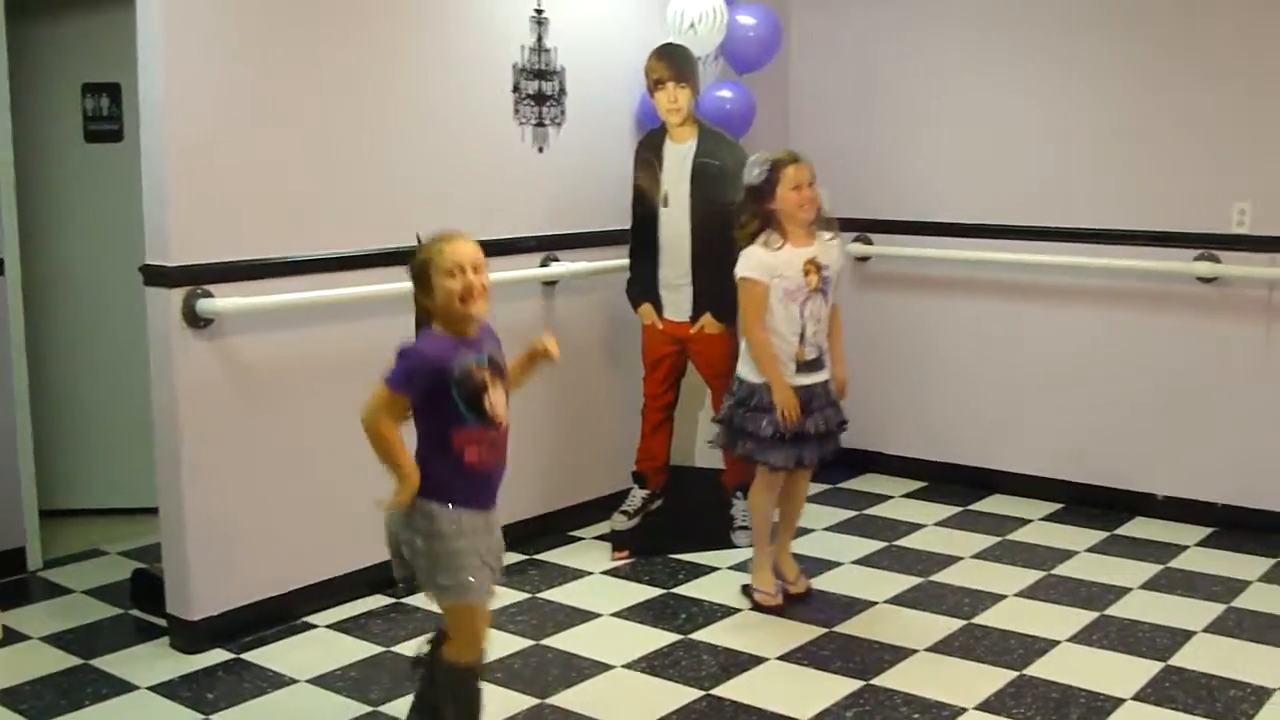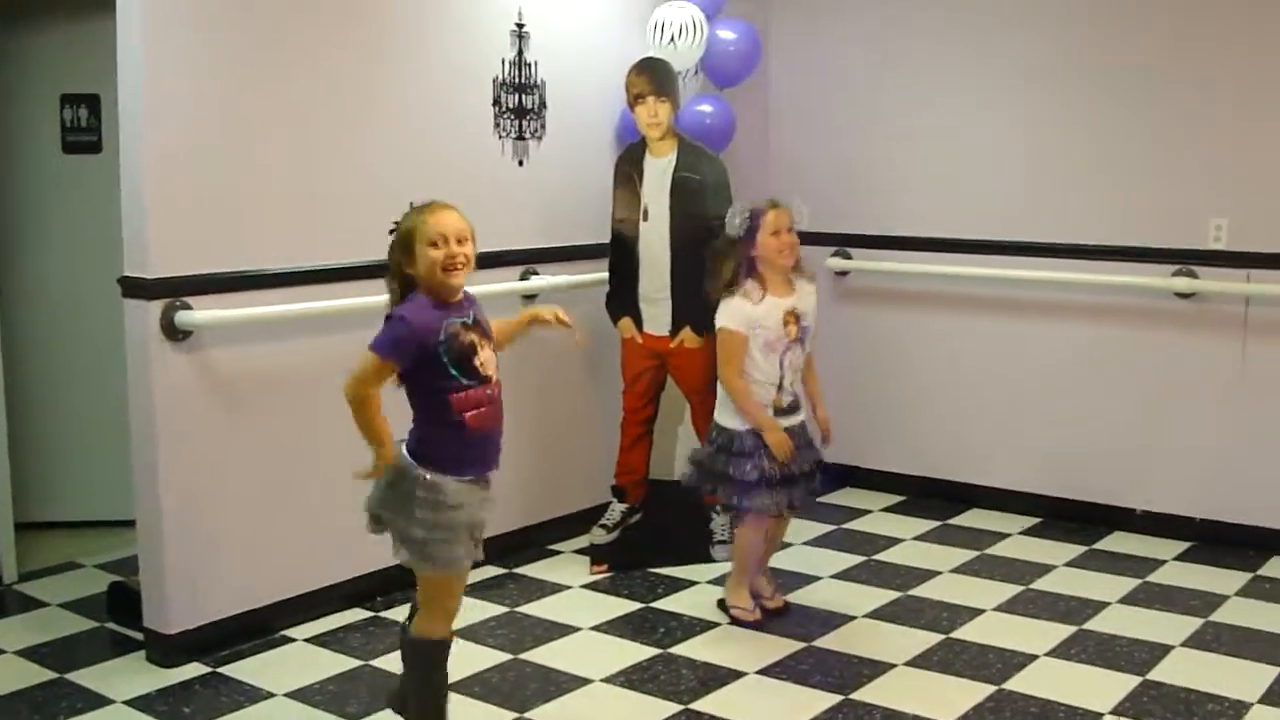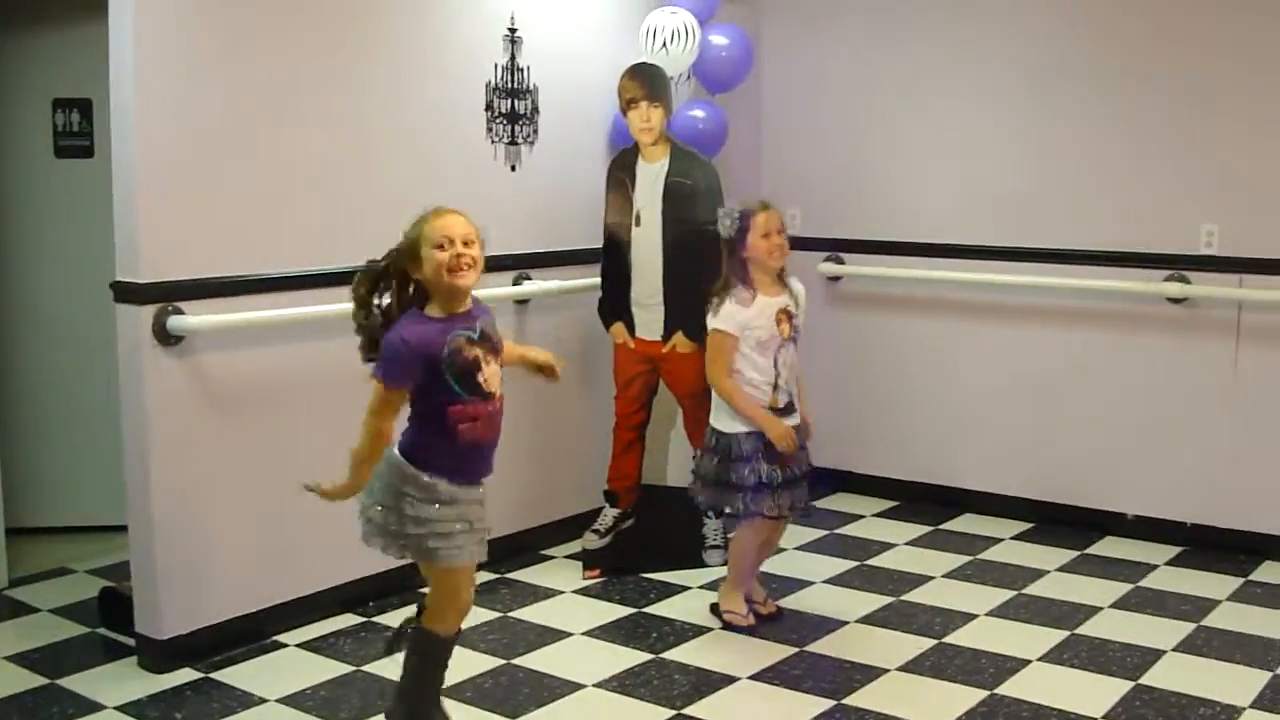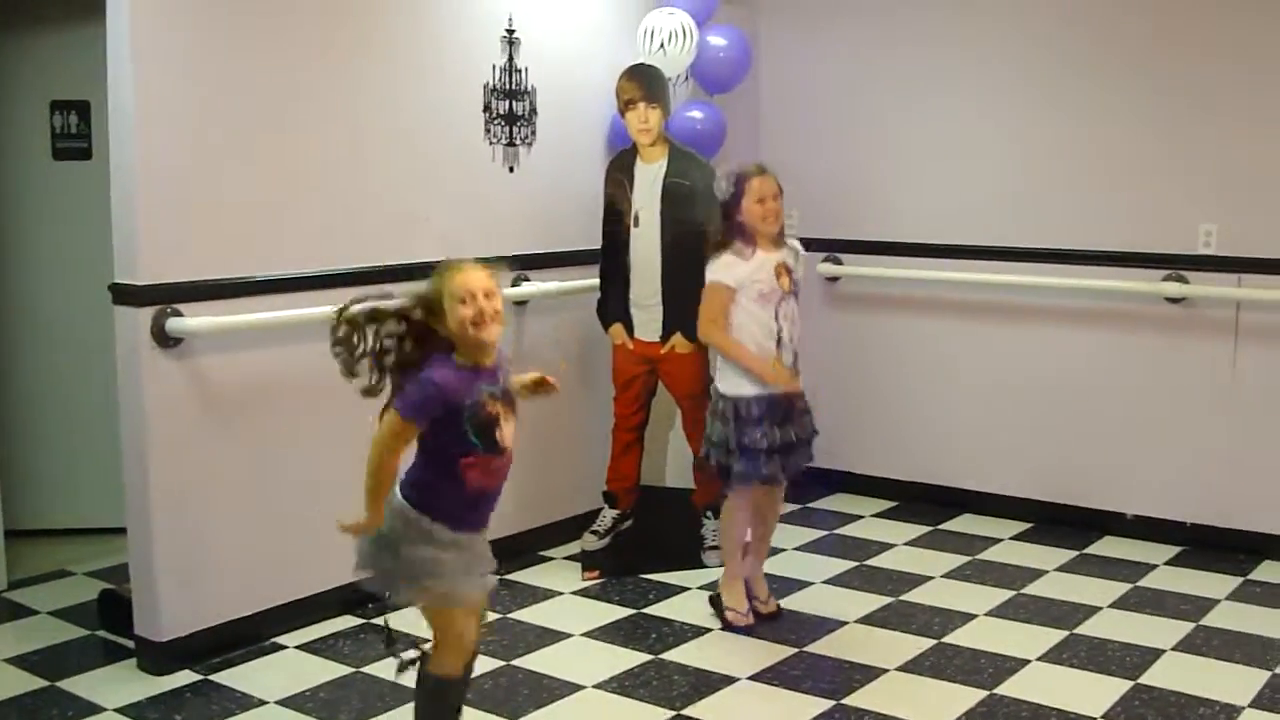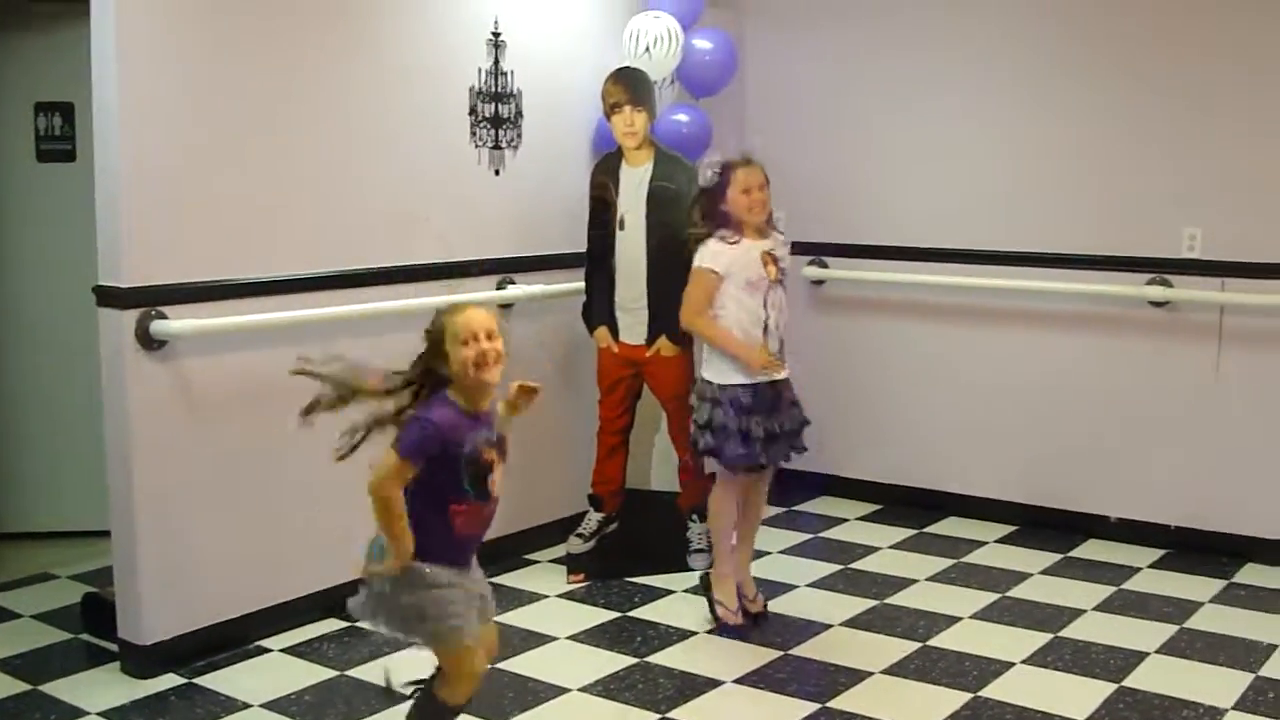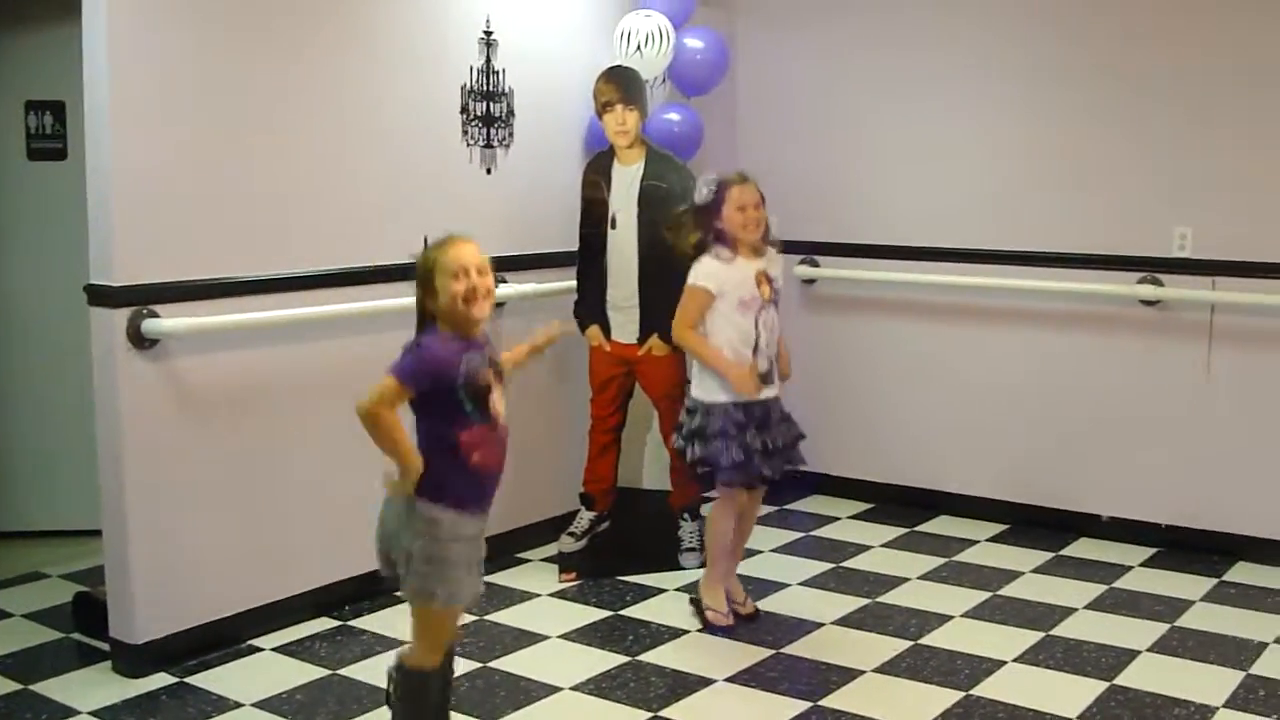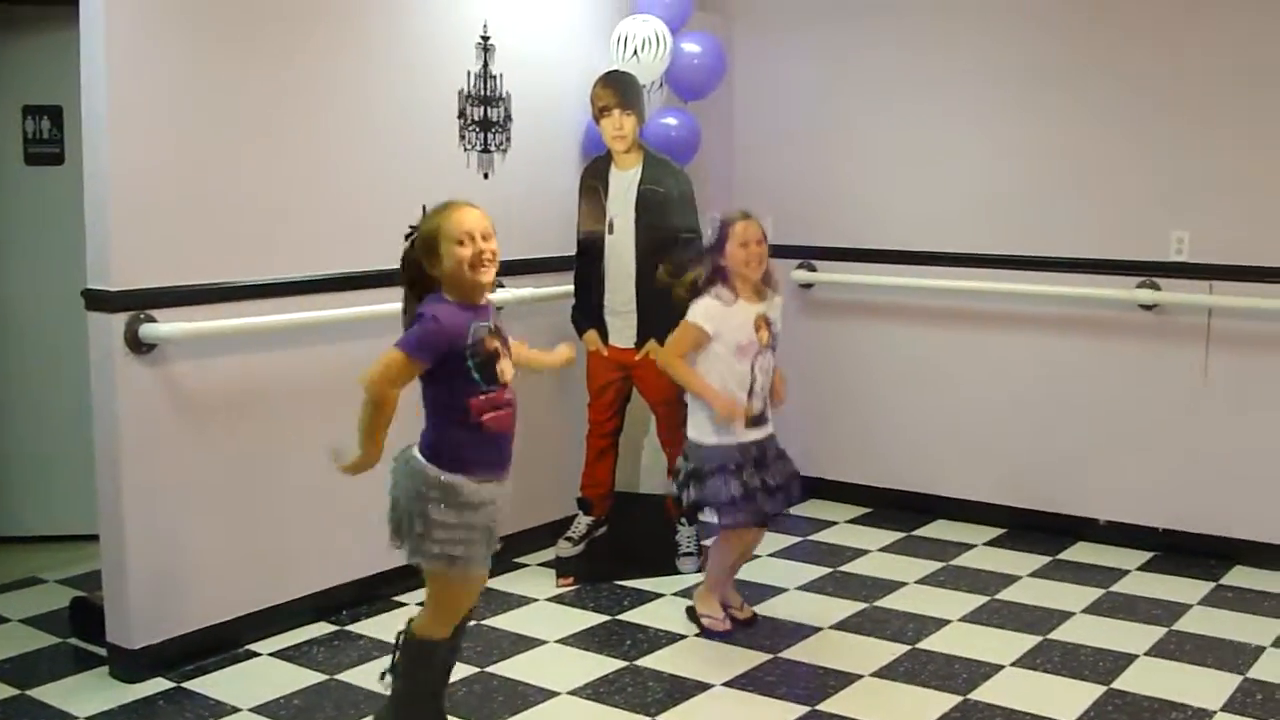
dt=0.1s
person 1, frame 1
left shoulder: (725, 152)
right shoulder: (648, 150)
left elbow: (741, 235)
right elbow: (640, 228)
left wrist: (723, 307)
right wrist: (640, 297)
left hip: (709, 311)
right hip: (659, 309)
left knee: (729, 405)
right knee: (656, 402)
left ankle: (739, 494)
right ankle: (648, 486)
person 1, frame 2
left shoulder: (705, 167)
right shoulder: (628, 164)
left elbow: (721, 250)
right elbow: (620, 242)
left wrist: (702, 321)
right wrist: (619, 311)
left hip: (689, 326)
right hip: (639, 324)
left knee: (708, 420)
right knee: (635, 416)
left ankle: (719, 509)
right ankle: (626, 500)
person 1, frame 3
left shoulder: (697, 172)
right shoulder: (620, 170)
left elbow: (713, 255)
right elbow: (612, 248)
left wrist: (695, 327)
right wrist: (612, 315)
left hip: (682, 330)
right hip: (632, 328)
left knee: (700, 425)
right knee: (628, 421)
left ankle: (712, 514)
right ankle: (619, 505)
person 1, frame 4
left shoulder: (695, 173)
right shoulder: (618, 171)
left elbow: (711, 255)
right elbow: (610, 249)
left wrist: (693, 327)
right wrist: (610, 317)
left hip: (680, 331)
right hip: (630, 329)
left knee: (698, 426)
right knee: (626, 422)
left ankle: (710, 514)
right ankle: (618, 506)
person 1, frame 5
left shoulder: (680, 176)
right shoulder: (603, 174)
left elbow: (697, 257)
right elbow: (595, 252)
left wrist: (677, 329)
right wrist: (595, 319)
left hip: (665, 333)
right hip: (614, 331)
left knee: (684, 430)
right knee: (611, 425)
left ankle: (695, 517)
right ankle: (603, 509)
person 1, frame 6
left shoulder: (672, 175)
right shoulder: (595, 173)
left elbow: (688, 257)
right elbow: (587, 251)
left wrist: (670, 329)
right wrist: (587, 317)
left hip: (656, 332)
right hip: (606, 331)
left knee: (675, 428)
right knee: (603, 424)
left ankle: (687, 516)
right ankle: (595, 508)
person 1, frame 7
left shoulder: (670, 180)
right shoulder: (593, 177)
left elbow: (687, 262)
right elbow: (585, 255)
left wrist: (669, 334)
right wrist: (584, 323)
left hip: (655, 336)
right hip: (604, 335)
left knee: (673, 433)
right knee: (601, 429)
left ankle: (684, 521)
right ankle: (592, 513)
person 2, frame 1
left shoulder: (482, 332)
right shoulder: (427, 352)
right elbow: (376, 415)
left wrist: (531, 359)
right wrist: (406, 480)
left hip: (473, 506)
right hip: (441, 511)
left knee: (464, 626)
right knee: (469, 633)
person 2, frame 2
left shoulder: (466, 302)
right shoulder: (412, 320)
right elbow: (359, 386)
left wrist: (531, 315)
right wrist: (384, 453)
left hip: (469, 477)
right hip: (434, 480)
left knee: (440, 598)
right knee: (439, 605)
person 2, frame 3
left shoulder: (478, 312)
right shoulder: (414, 335)
right elbow: (380, 414)
left wrist: (527, 357)
right wrist: (356, 479)
left hip: (464, 485)
right hip: (427, 487)
left knee: (450, 600)
right knee: (452, 603)
person 2, frame 4
left shoulder: (491, 365)
right shoulder: (440, 381)
right elbow: (386, 444)
left wrist: (521, 386)
right wrist: (373, 517)
left hip: (464, 525)
right hip: (428, 527)
left knee: (468, 634)
right knee: (457, 640)
person 2, frame 5
left shoulder: (482, 409)
right shoulder: (438, 420)
right elbow: (384, 482)
left wrist: (509, 409)
right wrist: (401, 551)
left hip: (455, 560)
right hip: (422, 567)
left knee: (485, 650)
right knee: (468, 670)
person 2, frame 6
left shoulder: (477, 340)
right shoulder: (434, 351)
right elbow: (373, 406)
left wrist: (532, 346)
right wrist: (409, 466)
left hip: (468, 513)
right hip: (432, 515)
left knee: (441, 632)
right knee: (435, 639)
person 2, frame 7
left shoulder: (481, 309)
right shoulder: (440, 319)
right elbow: (380, 383)
left wrist: (548, 359)
right wrist: (370, 453)
left hip: (481, 483)
right hip: (448, 486)
left knee: (461, 604)
right knee: (446, 610)
person 3, frame 1
left shoulder: (830, 247)
right shoulder: (758, 256)
right elbow: (752, 327)
left wrist: (838, 365)
right wrist: (779, 384)
left hip: (811, 381)
right hip: (765, 384)
left knee: (801, 471)
right knee: (771, 471)
left ankle: (783, 552)
right ankle: (764, 568)
person 3, frame 2
left shoulder: (805, 292)
right shoulder: (739, 304)
right elbow: (729, 374)
left wrist: (818, 408)
right wrist: (766, 427)
left hip: (789, 423)
right hip: (745, 427)
left knee: (782, 511)
right knee: (758, 513)
left ankle: (759, 577)
right ankle: (737, 589)
person 3, frame 3
left shoulder: (793, 291)
right shoulder: (732, 305)
right elbow: (720, 374)
left wrist: (800, 409)
right wrist: (765, 419)
left hip: (782, 422)
right hip: (741, 430)
left knee: (778, 515)
right knee: (754, 518)
left ankle: (752, 582)
right ankle: (732, 593)
person 3, frame 4
left shoulder: (791, 253)
right shoulder: (729, 263)
right elbow: (709, 330)
right wrist: (759, 365)
left hip: (783, 395)
right hip: (744, 396)
left knee: (775, 485)
right knee: (747, 488)
left ankle: (754, 573)
right ankle: (730, 583)
person 3, frame 5
left shoulder: (775, 243)
right shoulder: (717, 252)
right elbow: (691, 315)
left wrist: (777, 350)
right wrist: (742, 351)
left hip: (772, 382)
right hip: (730, 384)
left knee: (761, 477)
right knee: (734, 477)
left ankle: (742, 571)
right ankle: (721, 574)
person 3, frame 6
left shoulder: (771, 260)
right shoulder: (712, 268)
right elbow: (682, 330)
left wrist: (781, 352)
right wrist: (728, 369)
left hip: (762, 397)
right hip: (721, 400)
left knee: (755, 490)
right knee: (732, 491)
left ankle: (728, 577)
right ankle: (710, 585)
person 3, frame 7
left shoulder: (771, 300)
right shoulder: (712, 306)
right elbow: (671, 355)
left wrist: (778, 381)
right wrist: (711, 395)
left hip: (758, 434)
right hip: (718, 438)
left knee: (757, 521)
right knee: (739, 524)
left ankle: (726, 589)
right ankle: (706, 598)
